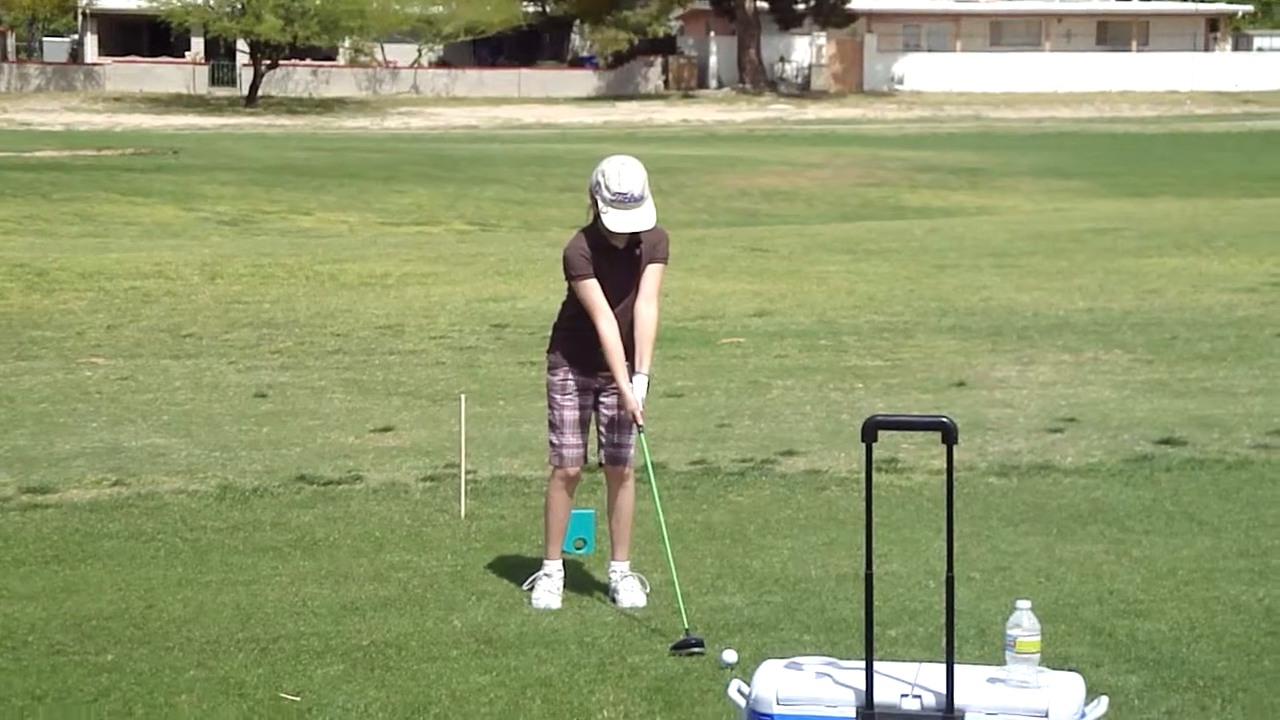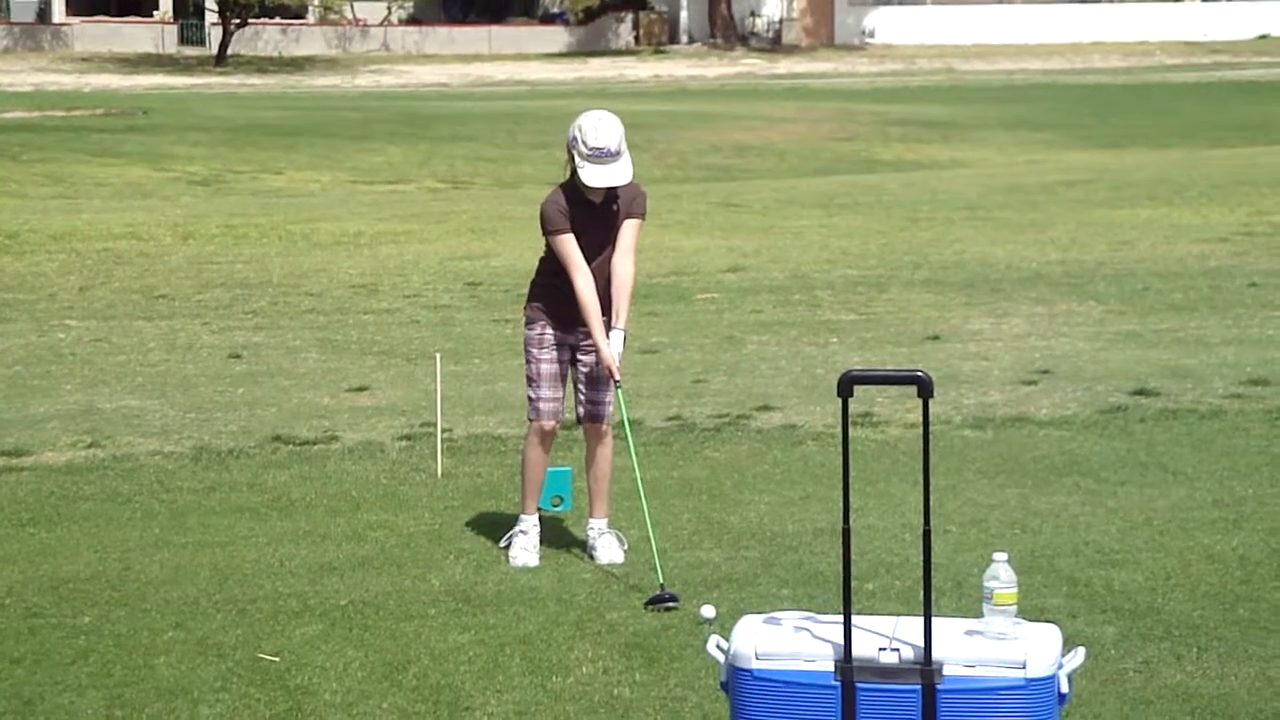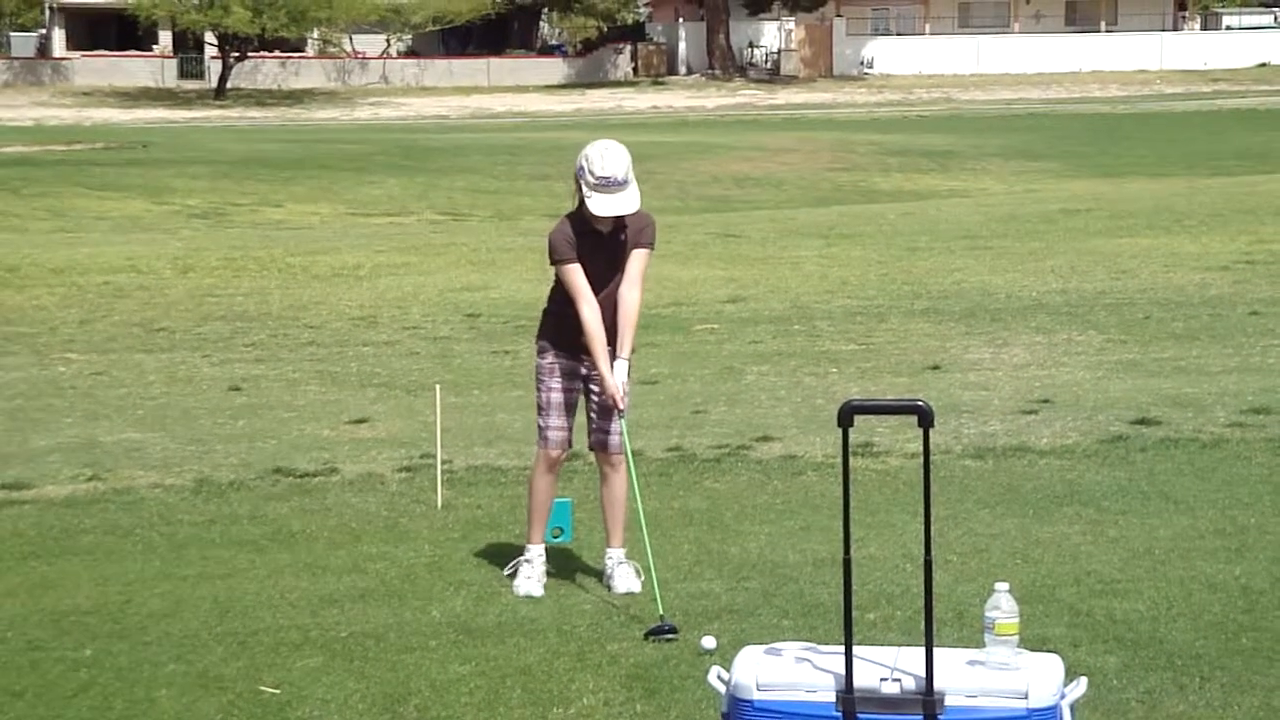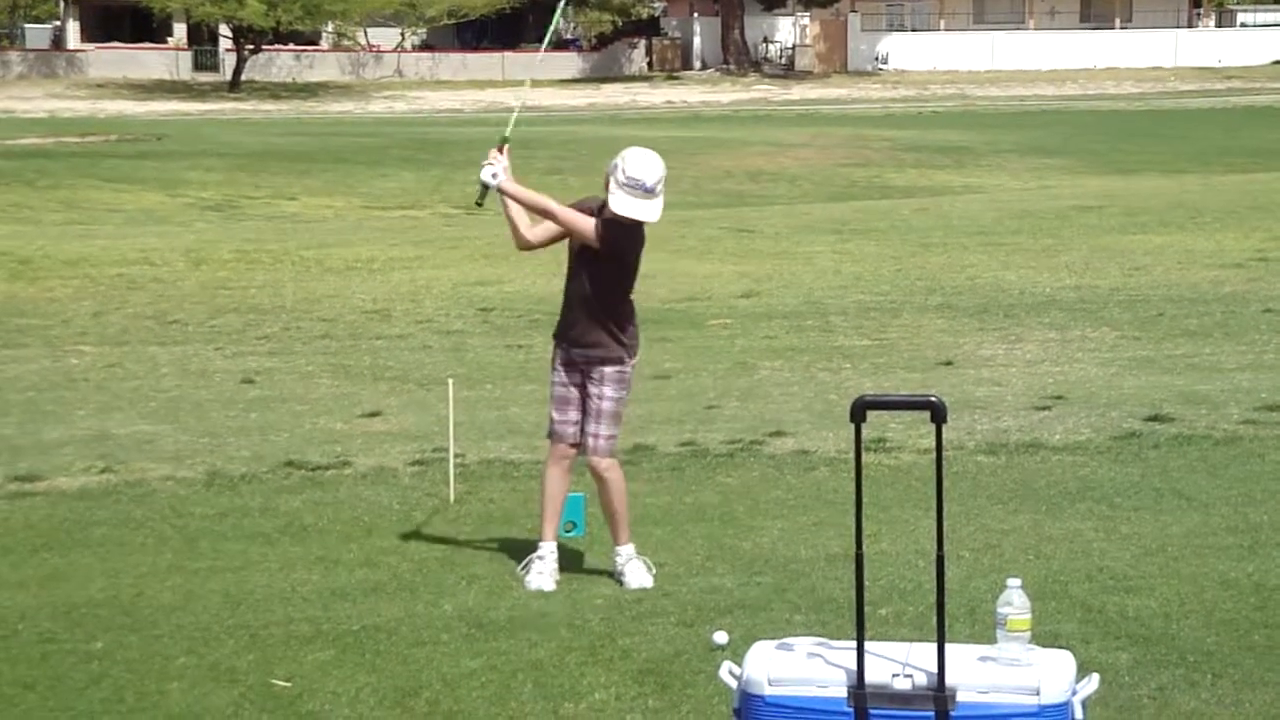
dt=1s
person 1, frame 1
left shoulder: (655, 241)
right shoulder: (578, 251)
left elbow: (646, 308)
right elbow: (604, 321)
left wrist: (641, 377)
right wrist: (625, 389)
left hip: (622, 366)
right hip: (572, 365)
left knee: (620, 468)
right knee: (567, 468)
left ankle: (621, 571)
right ankle: (551, 569)
person 1, frame 2
left shoulder: (632, 197)
right shoulder: (556, 206)
left elbow: (622, 263)
right elbow: (580, 276)
left wrist: (617, 332)
right wrist: (601, 344)
left hip: (600, 322)
right hip: (550, 320)
left knee: (599, 425)
right knee: (544, 423)
left ankle: (599, 527)
right ankle: (527, 524)
person 1, frame 3
left shoulder: (641, 226)
right shoulder: (564, 235)
left elbow: (629, 293)
right elbow: (586, 305)
left wrist: (621, 362)
right wrist: (604, 374)
left hip: (611, 352)
right hip: (561, 350)
left knee: (612, 455)
right knee: (552, 451)
left ankle: (616, 556)
right ankle: (534, 553)
person 1, frame 4
left shoulder: (626, 235)
right shoulder: (589, 209)
left elbow: (552, 211)
right elbow: (529, 237)
left wrist: (501, 182)
right wrist: (504, 184)
left hip: (609, 356)
right hip: (569, 347)
left knee: (600, 458)
right knee: (561, 448)
left ankle: (626, 553)
right ankle: (546, 551)
